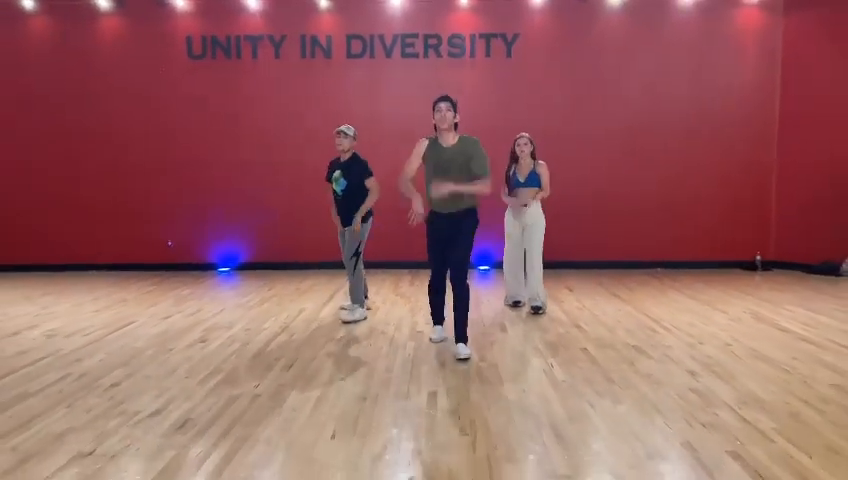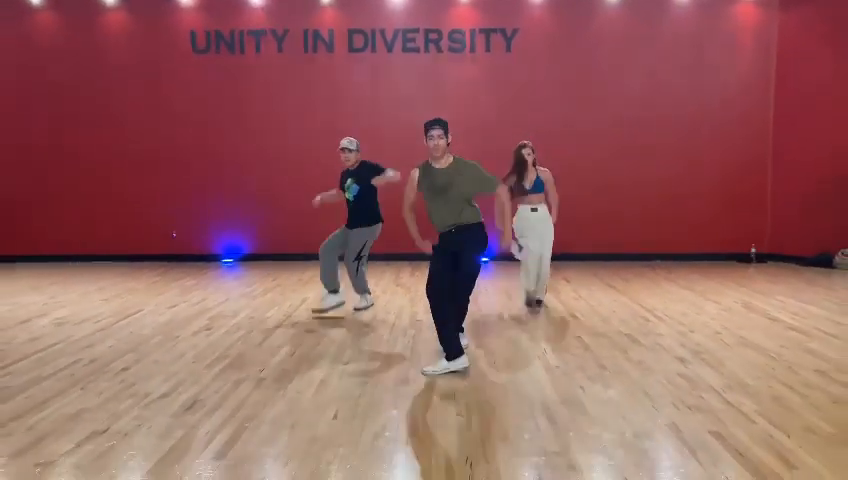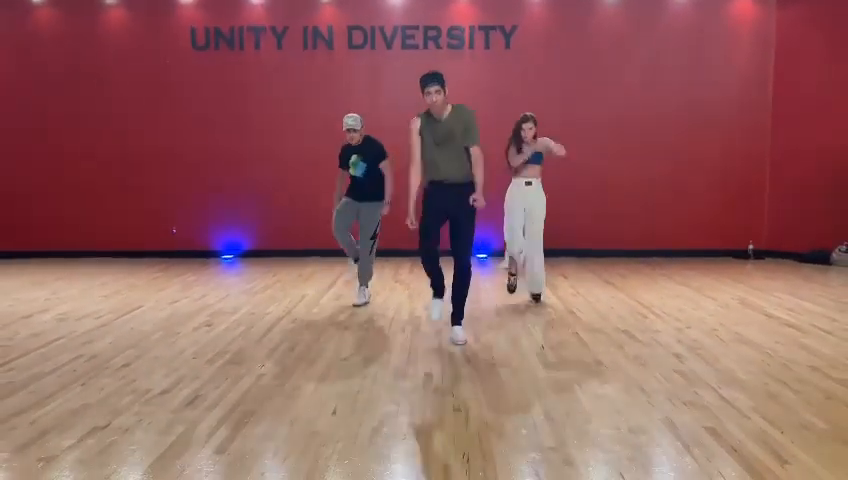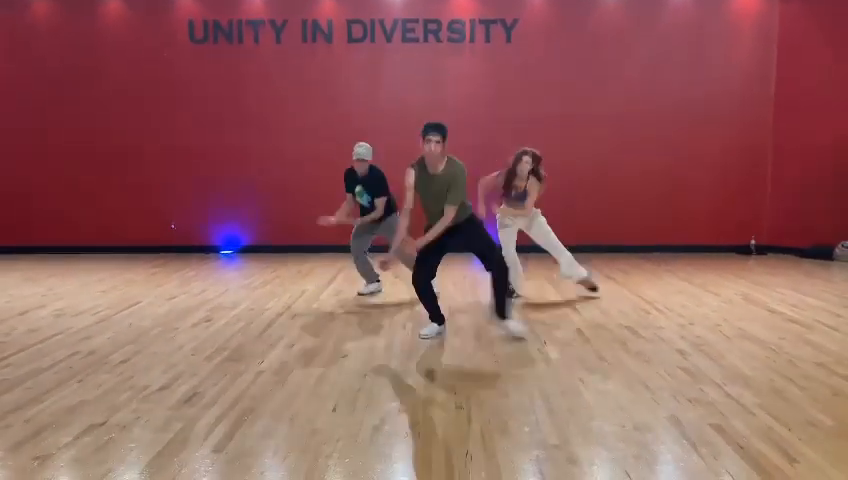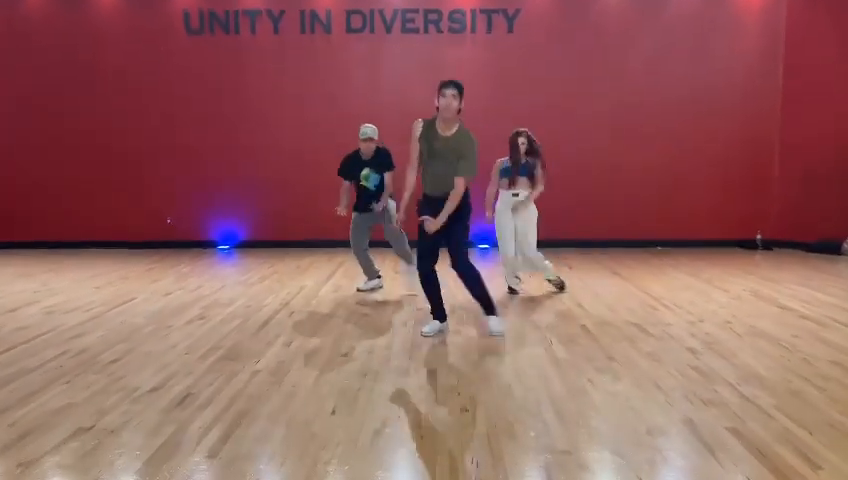
dt=0.4s
person 1, frame 1
left shoulder: (471, 146)
right shoulder: (425, 146)
left elbow: (485, 187)
right elbow: (405, 179)
left wrist: (453, 188)
right wrist: (415, 197)
left hip: (464, 220)
right hip: (437, 219)
left knee: (458, 276)
right knee: (437, 276)
left ankle: (461, 339)
right ankle: (438, 323)
person 1, frame 2
left shoulder: (467, 168)
right shoulder: (419, 174)
left elbow: (501, 189)
right elbow: (407, 208)
left wrist: (506, 228)
right wrist: (419, 239)
left hip: (472, 234)
right hip: (445, 239)
left knee: (462, 286)
right knee: (436, 290)
left ankle: (456, 328)
right ankle: (454, 355)
person 1, frame 3
left shoulder: (465, 115)
right shoulder: (419, 123)
left elbow: (476, 154)
right elbow: (416, 166)
left wrist: (479, 191)
right wrist: (411, 208)
left hip: (464, 191)
right hip: (435, 191)
left knee: (463, 258)
right knee: (426, 245)
left ankle: (457, 321)
right ankle: (438, 292)
person 1, frame 4
left shoulder: (457, 170)
right shoulder: (413, 172)
left elbow: (449, 216)
right elbow: (406, 212)
left wrist: (421, 241)
right wrist: (393, 252)
left hip: (465, 225)
right hip: (436, 228)
left knee: (498, 265)
right knee: (419, 277)
left ankle: (504, 316)
right ankle: (437, 321)
person 1, frame 5
left shoulder: (465, 141)
right shoulder: (421, 127)
left elbow: (459, 187)
right elbow: (413, 168)
left wrist: (440, 221)
right wrist: (403, 207)
left hip: (455, 205)
right hip: (429, 203)
left knee: (460, 262)
right knee: (425, 264)
left ankle: (490, 313)
right ankle: (439, 317)
person 2, frame 1
left shoulder: (359, 164)
right shoulder: (333, 165)
left elbow: (375, 191)
left wrist: (359, 215)
right wrist: (335, 216)
left hip: (359, 221)
right hip: (344, 221)
left knee: (353, 261)
right knee: (349, 261)
left ankle: (359, 308)
right ankle: (361, 299)
person 2, frame 2
left shoulder: (370, 169)
right shoulder: (345, 174)
left elbow: (395, 175)
right elbow: (339, 193)
left wrist: (381, 179)
right wrist: (322, 196)
left hip: (368, 225)
right hip: (351, 226)
left knee: (352, 261)
right knee: (326, 251)
left ankle: (365, 296)
right ankle: (333, 294)
person 2, frame 3
left shoulder: (374, 146)
right shoulder: (345, 150)
left elbow: (388, 173)
left wrist: (387, 202)
right wrist: (337, 197)
left hip: (374, 201)
right hip: (353, 199)
left knee: (367, 244)
right knee: (338, 227)
left ankle: (363, 287)
right ankle: (357, 259)
person 2, frame 4
left shoulder: (378, 177)
right shoulder: (349, 174)
left elbow: (379, 211)
right elbow: (349, 201)
left wrist: (358, 221)
right wrist: (336, 218)
left hip: (386, 217)
right hip: (363, 218)
left knee: (402, 251)
right knee: (356, 250)
right ankle: (373, 282)
person 2, frame 5
left shoulder: (383, 155)
right shoulder: (349, 161)
left elbow: (388, 184)
right elbow: (346, 186)
left wrist: (383, 202)
right wrist: (343, 205)
left hip: (383, 204)
right hip: (361, 209)
left knee: (393, 232)
right knee: (358, 246)
left ankle: (410, 263)
right ankle: (374, 278)
person 3, frame 1
left shoulder: (540, 166)
right shoulder: (511, 168)
left elbow: (546, 191)
right elbow: (505, 194)
left wrist: (532, 199)
right wrist: (511, 201)
left hip: (534, 213)
right hip: (514, 213)
left knee: (534, 256)
right knee: (512, 256)
left ankle: (537, 300)
right ankle: (515, 295)
person 3, frame 2
left shoulder: (544, 173)
right shoulder: (513, 177)
left elbow: (552, 195)
left wrist: (553, 214)
left hip: (543, 216)
right hip: (523, 217)
left knee: (543, 259)
right knee: (531, 251)
left ankle: (538, 294)
person 3, frame 3
left shoulder: (542, 143)
right shoulder: (514, 146)
left elbow: (561, 152)
right elbow: (513, 162)
left wrist: (546, 147)
right wrist: (531, 150)
left hip: (536, 192)
right hip: (516, 191)
left knee: (535, 238)
right knee: (513, 230)
left ankle: (535, 286)
right ankle: (514, 265)
person 3, frame 4
left shoulder: (534, 183)
right shoulder: (505, 175)
left elbow: (526, 211)
right elbow: (483, 184)
left wrist: (503, 211)
right wrist: (481, 205)
left hip: (529, 216)
right hip: (507, 217)
left knee: (555, 245)
right knee: (508, 252)
left ankle: (580, 276)
right ankle: (513, 284)
person 3, frame 5
left shoulder: (534, 162)
right shoulder: (501, 164)
left elbow: (540, 185)
right elbow: (492, 187)
left wrist: (528, 200)
right wrist: (489, 209)
left hip: (525, 207)
right hip: (503, 204)
left knee: (529, 250)
right knee: (507, 250)
left ankle: (551, 275)
right ankle: (513, 281)
